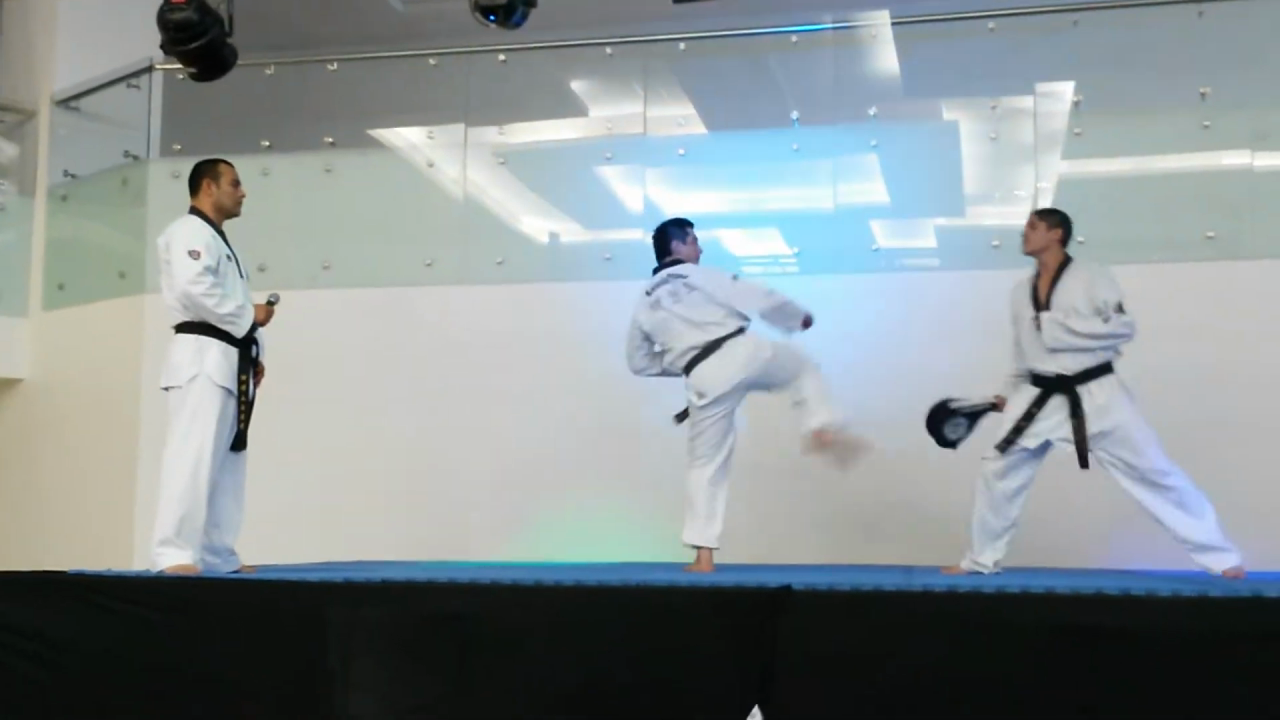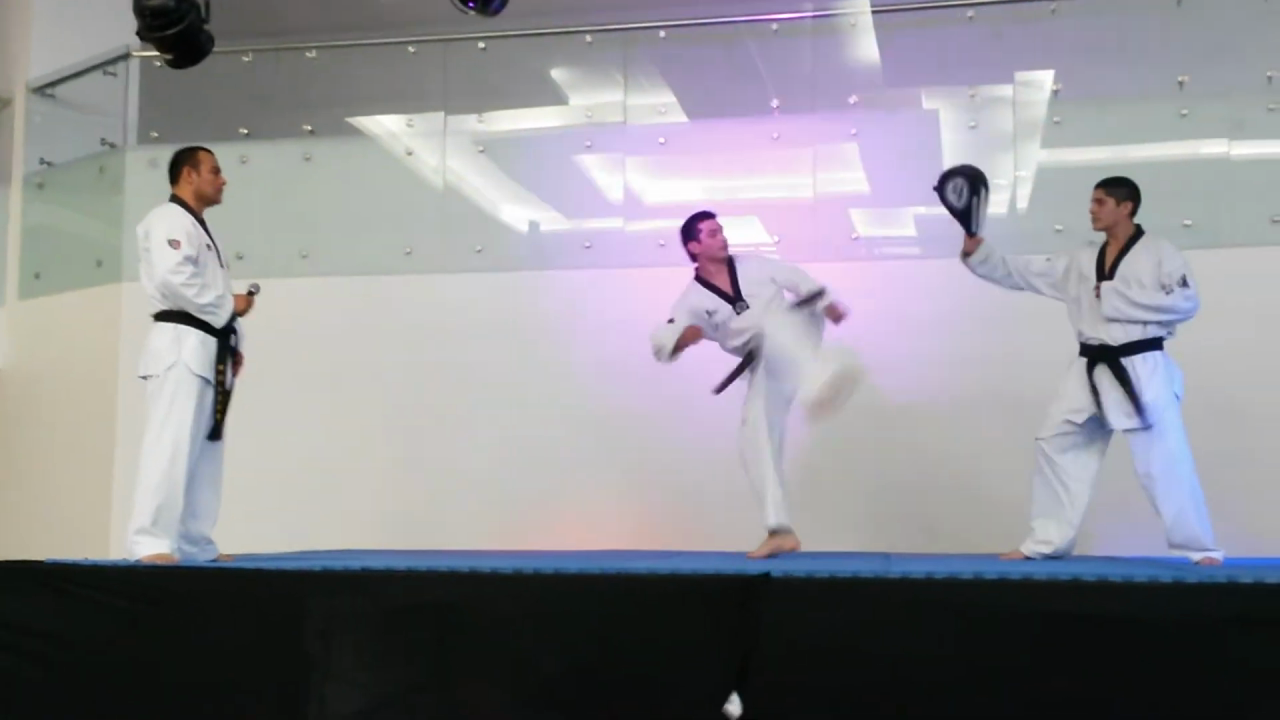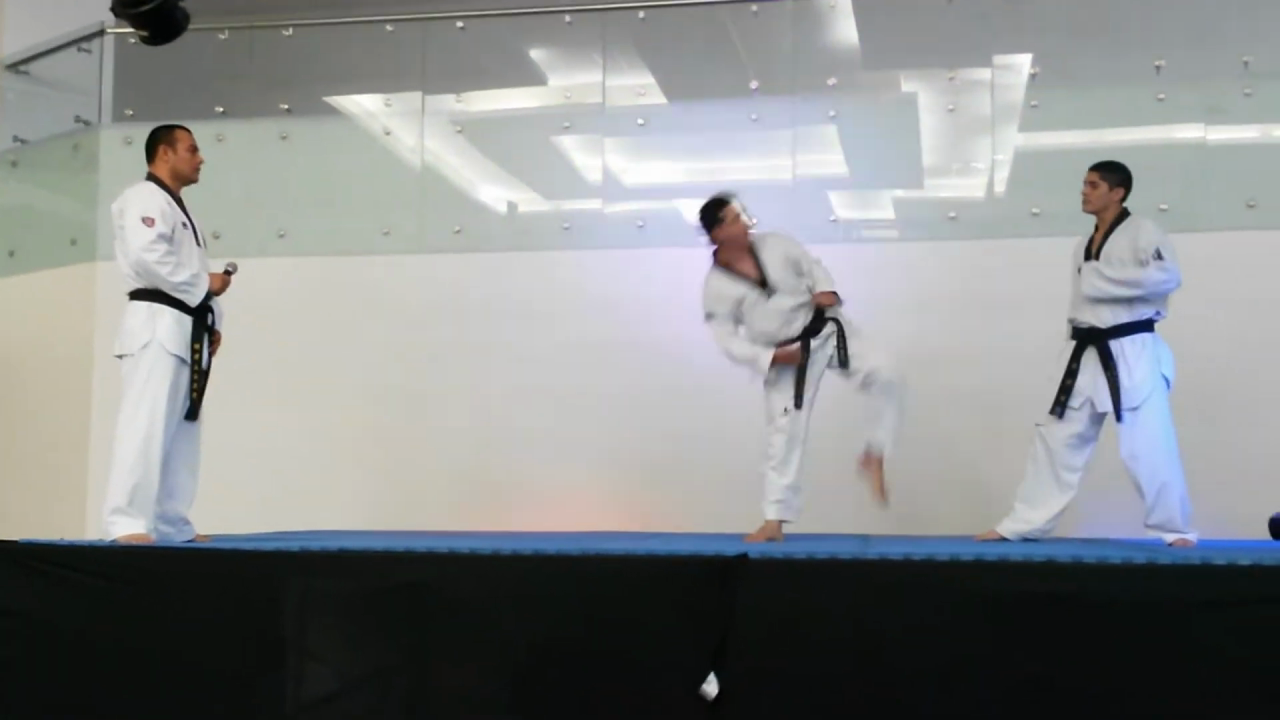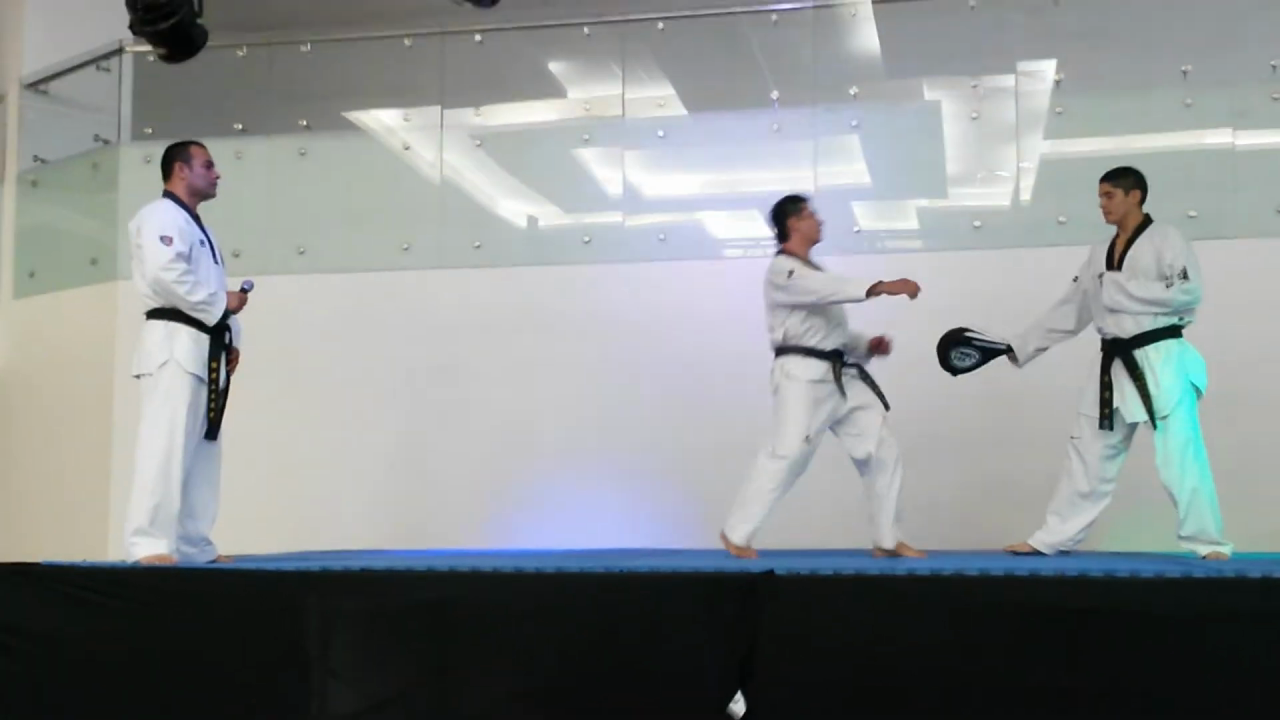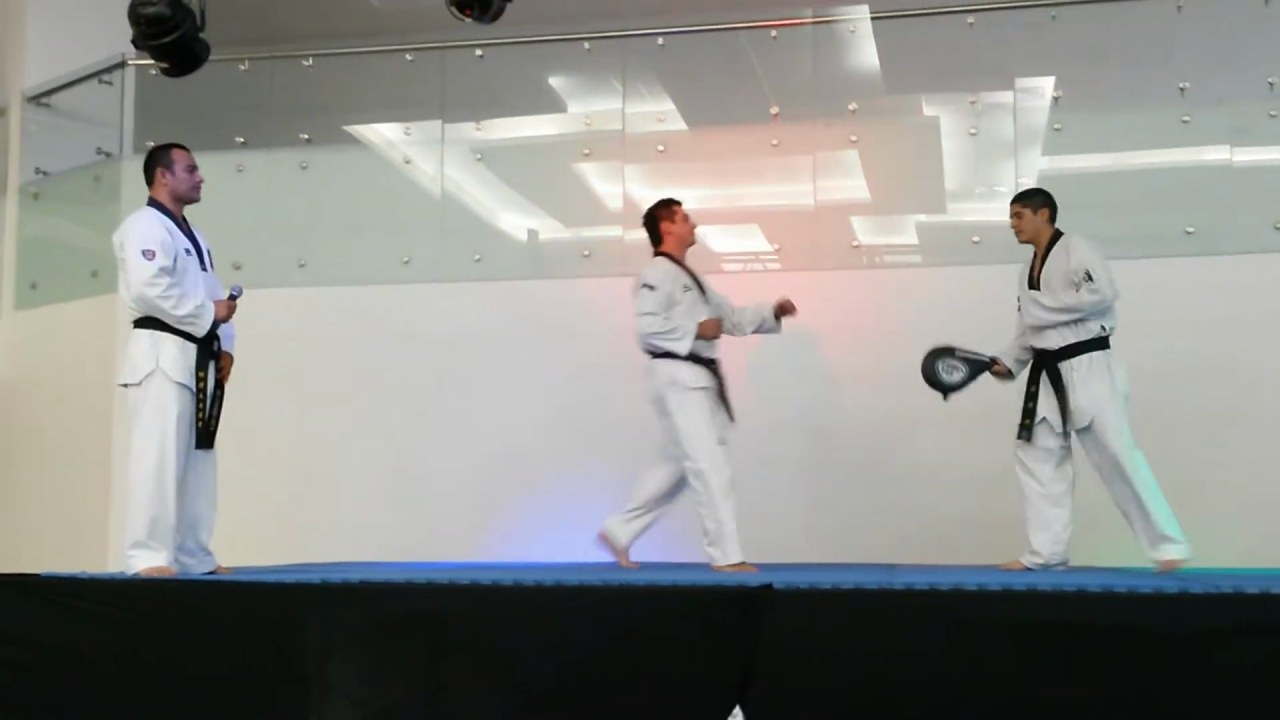
dt=0.5s
person 1, frame 1
left shoulder: (219, 241)
right shoulder: (189, 231)
right elbow: (193, 288)
left wrist: (253, 353)
right wrist: (249, 316)
left hip: (229, 361)
right hip: (203, 357)
left knee: (227, 460)
right knee: (193, 455)
left ankle: (217, 554)
right ankle: (172, 554)
person 1, frame 2
left shoulder: (199, 230)
right shoulder: (169, 220)
right elbow: (173, 279)
left wrist: (231, 343)
right wrist: (229, 306)
left hip: (207, 349)
right hip: (181, 346)
left knee: (205, 449)
right knee: (171, 444)
left ankle: (194, 543)
right ankle: (150, 542)
person 1, frame 3
left shoulder: (179, 210)
right shoulder: (144, 198)
right elbow: (147, 256)
left wrist: (211, 321)
right wrist: (203, 285)
left hip: (184, 329)
right hip: (157, 325)
left knee: (181, 431)
right knee: (145, 424)
left ankle: (171, 523)
right ankle: (127, 522)
person 1, frame 4
left shoulder: (197, 226)
right shoulder: (161, 216)
right elbow: (165, 275)
left wrist: (229, 338)
right wrist: (221, 304)
left hip: (204, 347)
right hip: (174, 343)
left knee: (201, 448)
right knee: (165, 444)
left ankle: (193, 544)
right ankle: (150, 544)
person 1, frame 5
left shoulder: (192, 235)
right shoulder: (144, 226)
left elbow: (211, 295)
right elbow: (148, 288)
left wrist: (223, 344)
right wrist: (207, 314)
left hip: (195, 358)
right hip: (162, 354)
left knee: (197, 460)
right knee: (159, 456)
left ankle: (192, 555)
right ankle: (148, 556)
person 2, frame 1
left shoulder: (1093, 278)
right shoulder: (1021, 293)
left elbow: (1121, 328)
left wrist: (1056, 327)
right wrist: (1009, 396)
left hip: (1098, 394)
right hip: (1044, 398)
left knee: (1152, 469)
right knee: (998, 471)
left ankle: (1219, 554)
right ankle: (980, 559)
person 2, frame 2
left shoulder: (1159, 252)
right shoulder: (1080, 260)
left elbow: (1186, 303)
right elbow: (1021, 273)
left wrist: (1118, 297)
right wrist: (978, 253)
left hip: (1142, 370)
right hip: (1090, 371)
left knee: (1164, 462)
right knee: (1055, 447)
left ankle: (1198, 547)
right ankle: (1046, 543)
person 2, frame 3
left shoulder: (1143, 231)
right shoulder: (1085, 246)
left elbow: (1166, 277)
left wrist: (1099, 277)
left hip: (1133, 353)
right hip: (1086, 355)
left knee: (1149, 447)
right knee: (1056, 437)
left ankle: (1175, 529)
right ankle: (1023, 524)
person 2, frame 4
left shoulder: (1166, 239)
right shoulder: (1100, 254)
left elbow: (1188, 294)
right elbow: (1068, 311)
left wrist: (1122, 290)
right wrist: (1020, 348)
left hip: (1161, 360)
right hip: (1115, 364)
left knee: (1179, 456)
right knee: (1090, 452)
left ankle: (1208, 542)
right ankle: (1054, 538)
person 2, frame 5
left shoulder: (1075, 249)
right shoulder: (1030, 270)
left elbow: (1101, 295)
left wrist: (1041, 306)
right wrist: (1009, 361)
left hip: (1088, 367)
right hip: (1047, 374)
left knee: (1117, 457)
right knee: (1036, 459)
left ankle: (1166, 545)
right ankle: (1046, 553)
person 3, frame 1
left shoulder: (644, 306)
right shoulder: (708, 277)
left elbow: (638, 362)
right elbow: (767, 301)
right wrist: (799, 317)
left hip: (709, 381)
right hip: (752, 355)
left knee: (705, 467)
right knee: (802, 370)
left ankle: (704, 555)
right ankle: (823, 430)
person 3, frame 2
left shoulder: (752, 266)
right shoulder: (693, 299)
left elbow: (800, 280)
right elbow: (660, 344)
left wrist: (826, 304)
right wrist: (680, 338)
right hip: (765, 362)
right knee: (757, 439)
right ankle: (780, 532)
person 3, frame 3
left shoulder: (772, 245)
right shoulder: (717, 288)
left elbow: (813, 268)
right elbow: (730, 342)
left wrist: (827, 291)
right wrist: (772, 358)
left hip: (823, 332)
right hip: (783, 359)
left knee: (883, 378)
right knee: (786, 433)
left ankle: (874, 454)
right ankle: (774, 519)
person 3, frame 4
left shoulder: (814, 272)
right shoulder: (783, 271)
right elbow: (824, 293)
left wrist: (867, 346)
right wrist: (880, 287)
left hip: (840, 374)
right hip: (802, 375)
left knee: (881, 452)
right knee: (787, 454)
left ankle: (888, 541)
right ankle: (737, 534)
person 3, frame 5
left shoulder: (688, 278)
right shoulder: (657, 273)
left elbow: (730, 317)
right elbow: (645, 326)
left wrist: (770, 314)
right wrist: (695, 330)
left hip: (697, 380)
right hip: (674, 377)
left knee: (678, 467)
right knee: (710, 464)
left ankle: (618, 530)
right ankle: (726, 554)
